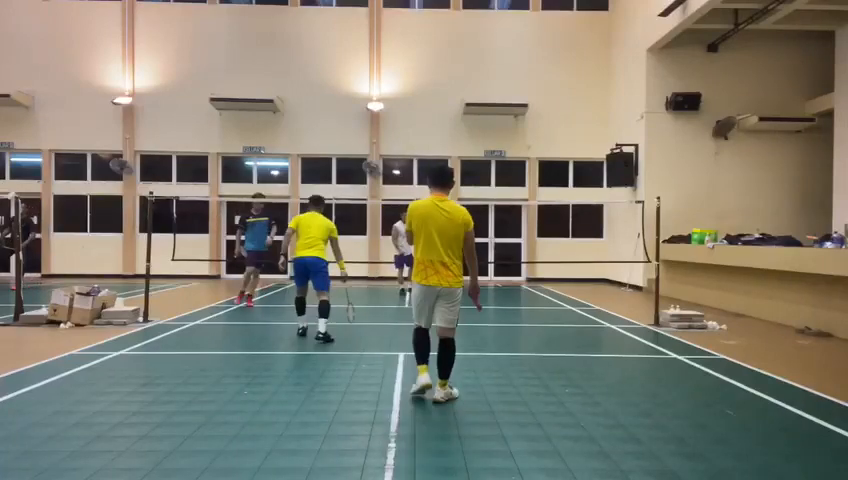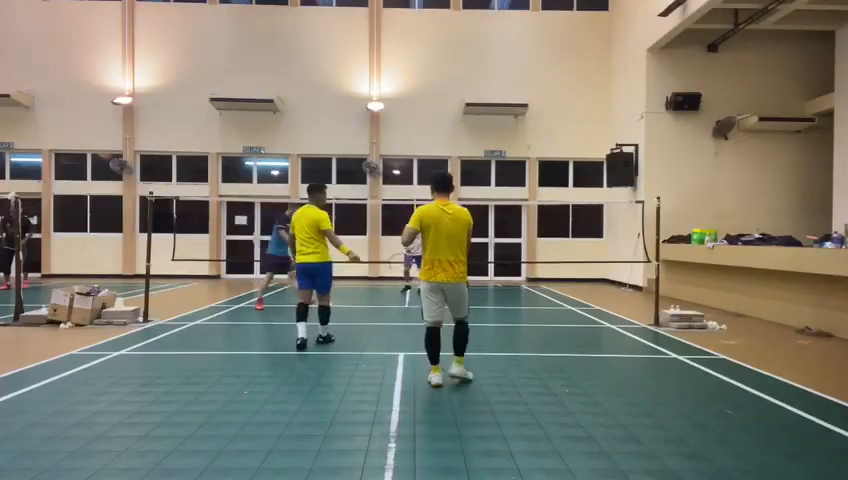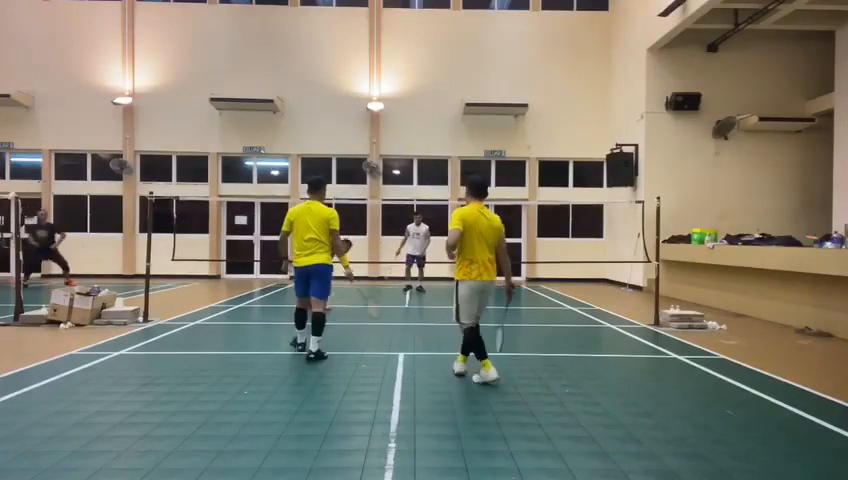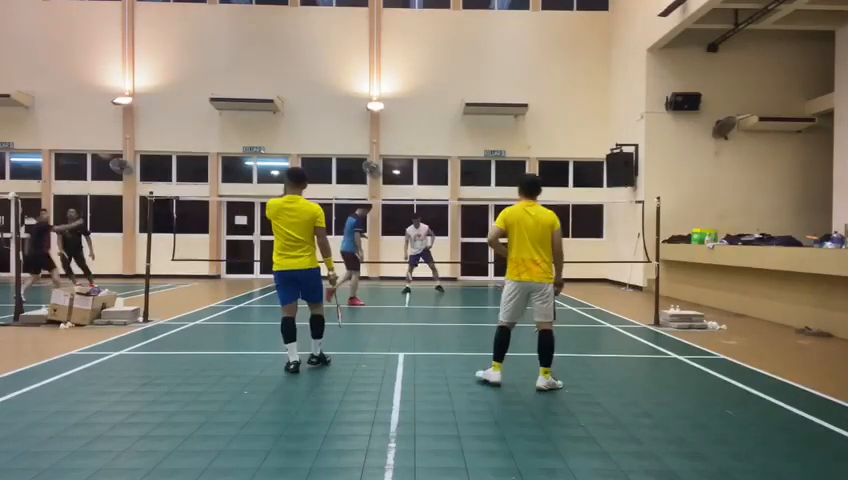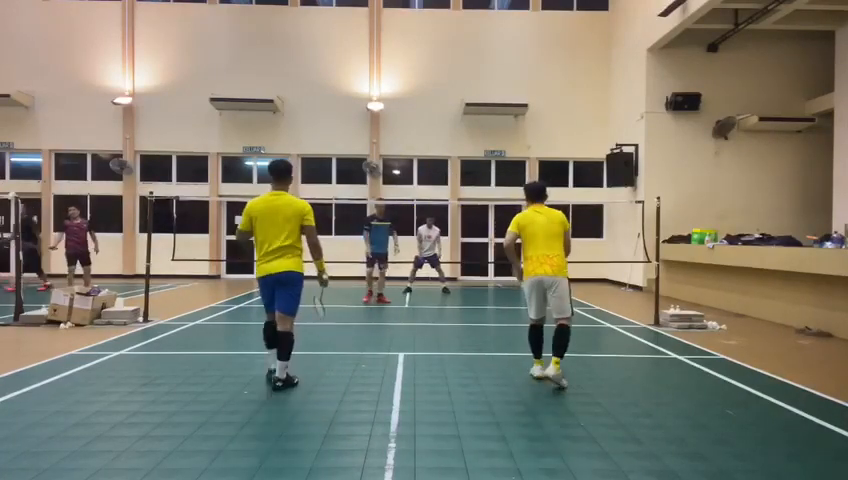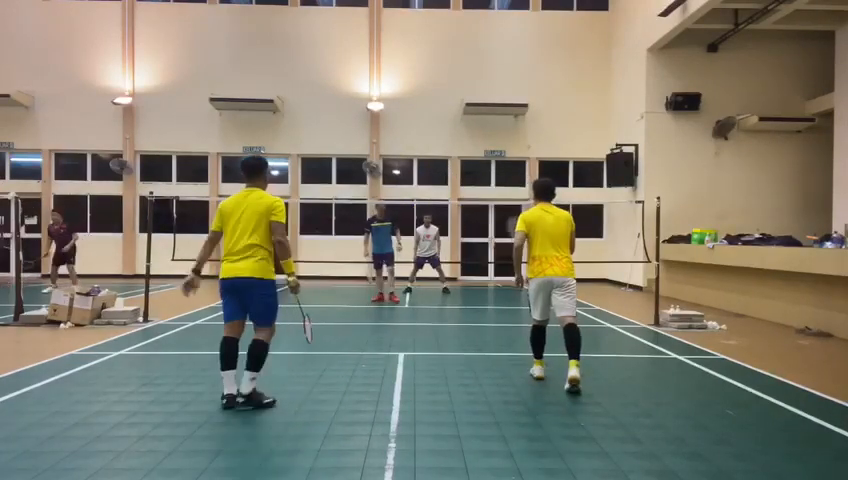
dt=0.7s
person 1, frame 1
left shoulder: (415, 208)
right shoulder: (462, 214)
right elbow: (470, 254)
right wrist: (474, 283)
left hip: (423, 280)
right hip: (451, 283)
left knee: (421, 327)
right knee: (447, 335)
left ankle: (423, 373)
right ankle: (443, 388)
person 1, frame 2
left shoulder: (422, 212)
right shoulder: (465, 214)
left elbow: (406, 241)
left wrist: (411, 233)
left hip: (430, 278)
right hip: (457, 277)
left knee: (433, 324)
right knee: (461, 321)
left ankle: (435, 372)
right ankle: (459, 365)
person 1, frame 3
left shoulder: (461, 213)
right shoulder: (495, 218)
left elbow: (452, 242)
right elbow: (503, 253)
left wrist: (450, 252)
right wrist: (509, 280)
left hip: (468, 277)
right hip: (488, 277)
left knee: (466, 325)
right knee: (473, 321)
left ankle: (487, 368)
right ankle: (461, 362)
person 1, frame 4
left shoulder: (508, 213)
right shoulder: (550, 216)
left elbow: (492, 239)
right elbow: (558, 251)
left wrist: (506, 253)
right wrist: (558, 276)
left hip: (516, 278)
right hip: (543, 279)
left knee: (505, 324)
right knee: (545, 326)
left ankle: (495, 371)
right ankle: (545, 376)
person 1, frame 5
left shoulder: (520, 218)
right shoulder: (559, 216)
left elbow: (508, 244)
right elbow: (567, 248)
left wrist: (516, 267)
left hip: (532, 275)
right hip: (557, 274)
left knee: (536, 321)
right knee: (563, 320)
left ankle: (538, 366)
right ankle: (555, 365)
person 1, frame 6
left shoulder: (527, 216)
right shoulder: (566, 216)
left elbow: (518, 244)
left wrist: (517, 272)
left hip: (538, 276)
right hip: (564, 275)
left knee: (539, 322)
right knee: (569, 320)
left ankle: (538, 366)
right ankle: (573, 367)
person 2, frame 1
left shoulder: (299, 218)
right shoulder: (329, 223)
left elbow: (288, 235)
right elbow: (336, 248)
left wrist: (283, 255)
right wrist: (342, 268)
left hip: (300, 259)
right hip: (318, 260)
left knee: (300, 292)
right knee: (323, 295)
left ankle: (301, 326)
right ankle: (322, 330)
person 2, frame 2
left shoulder: (297, 215)
right shoulder: (320, 215)
left elbow: (292, 240)
right elbow: (331, 237)
right wrist: (348, 252)
left hip: (301, 262)
right hip: (320, 262)
left knee: (303, 300)
right knee: (324, 300)
left ankle: (301, 337)
right ankle: (323, 335)
person 2, frame 3
left shoulder: (294, 211)
right shoulder: (329, 213)
left elbow: (283, 238)
right elbow: (337, 242)
left wrist: (285, 259)
right wrist: (346, 265)
left hip: (300, 265)
right hip: (321, 264)
left knee: (301, 304)
right knee: (318, 306)
left ankle: (300, 341)
right ankle: (313, 349)
person 2, frame 4
left shoulder: (272, 206)
right shoulder: (314, 209)
right elbow: (322, 241)
left wrist: (285, 195)
right wrist: (331, 269)
left hip: (282, 269)
right hip: (308, 267)
left knee: (288, 313)
right knee: (316, 310)
left ankle: (293, 359)
right ankle: (316, 353)
person 2, frame 5
left shoulder: (253, 205)
right shoulder: (301, 206)
left elbow: (241, 237)
right elbow: (312, 241)
right wrist: (321, 270)
left hip: (265, 271)
right hip: (290, 270)
left knee: (271, 319)
right knee: (284, 323)
left ankle: (273, 367)
right ankle: (281, 376)
person 2, frame 6
left shoulder: (226, 204)
right shoulder: (273, 203)
left elbow: (211, 240)
right elbow: (280, 239)
left wrist: (195, 272)
right wrist: (290, 273)
left hip: (228, 275)
right hip: (258, 274)
left knee: (231, 333)
right knee: (264, 331)
left ankle: (229, 392)
right ankle: (247, 391)
